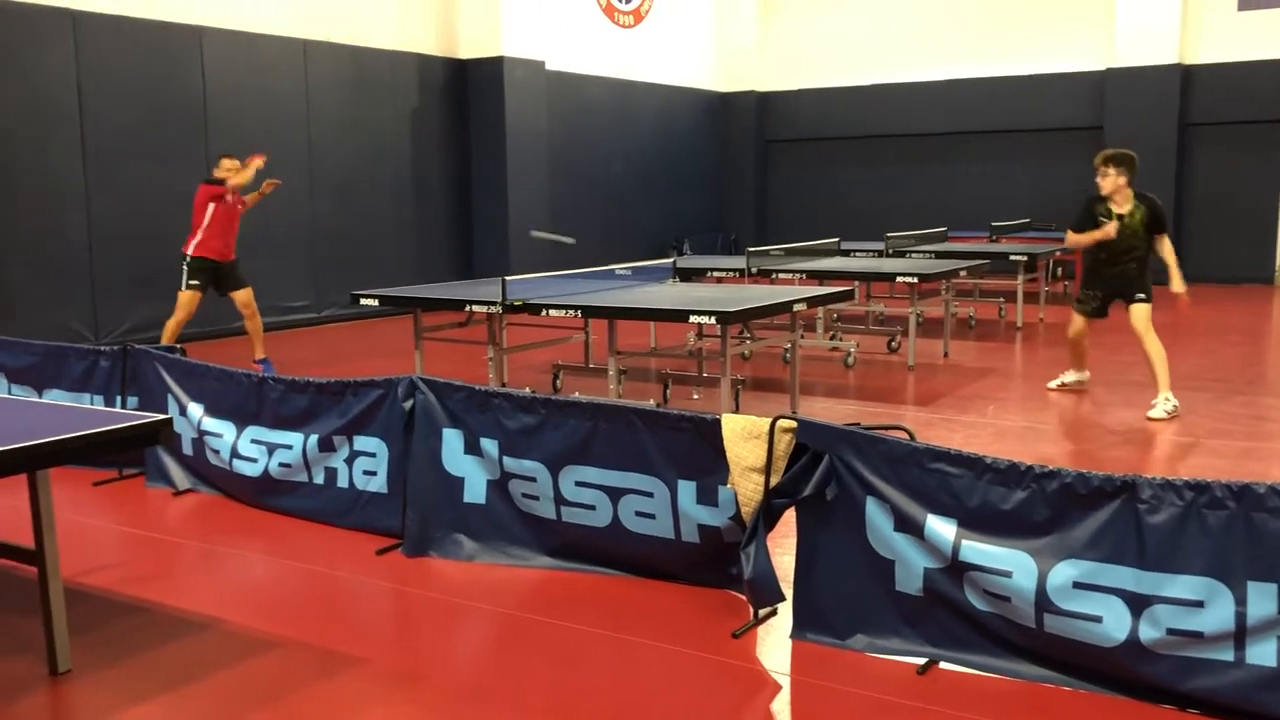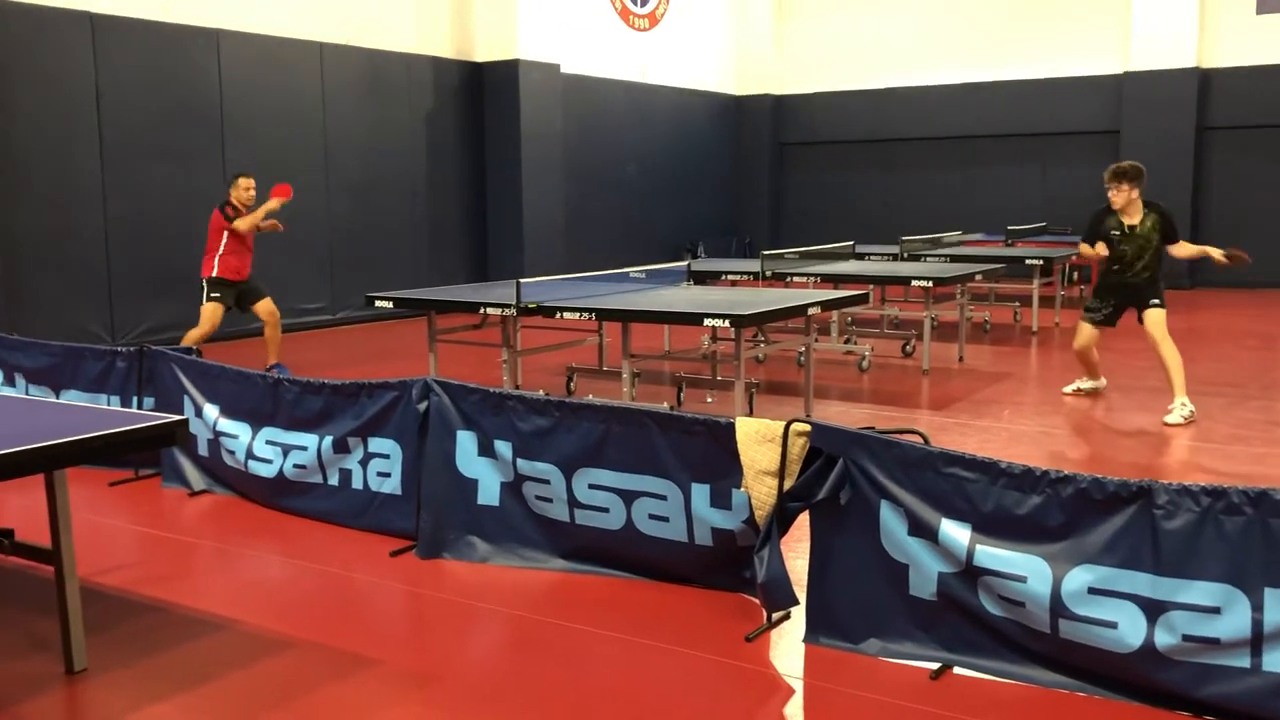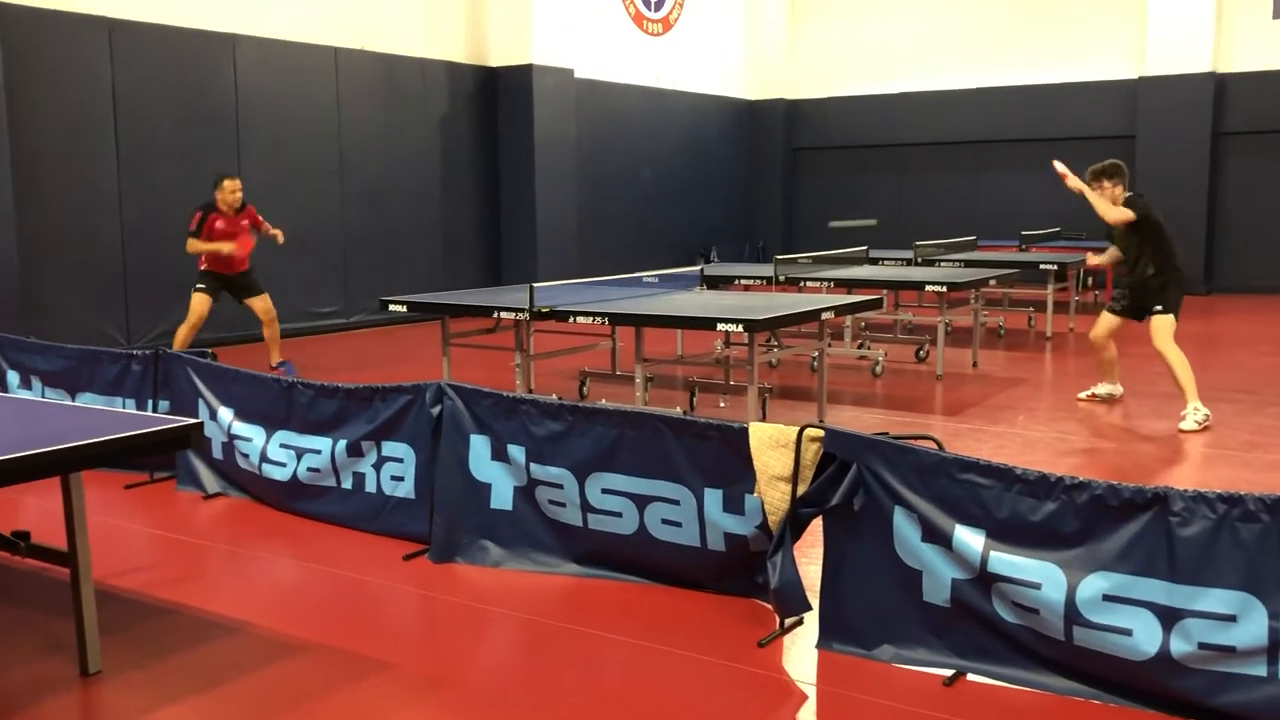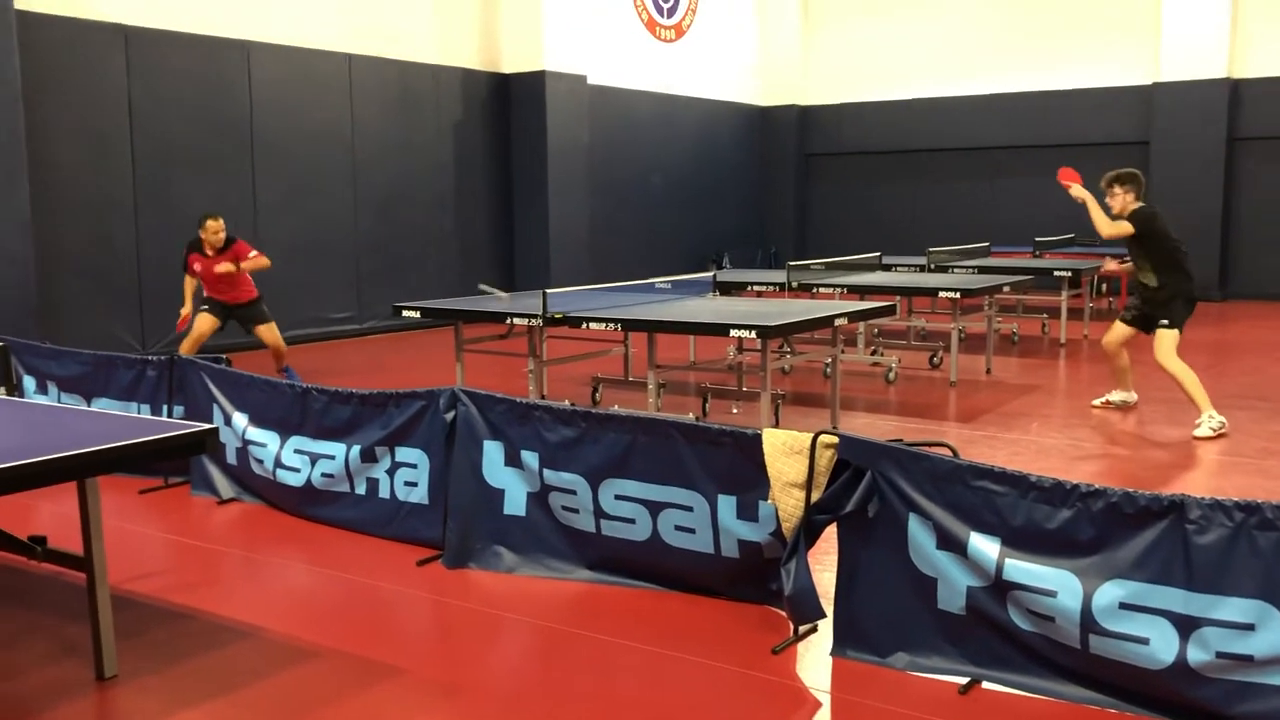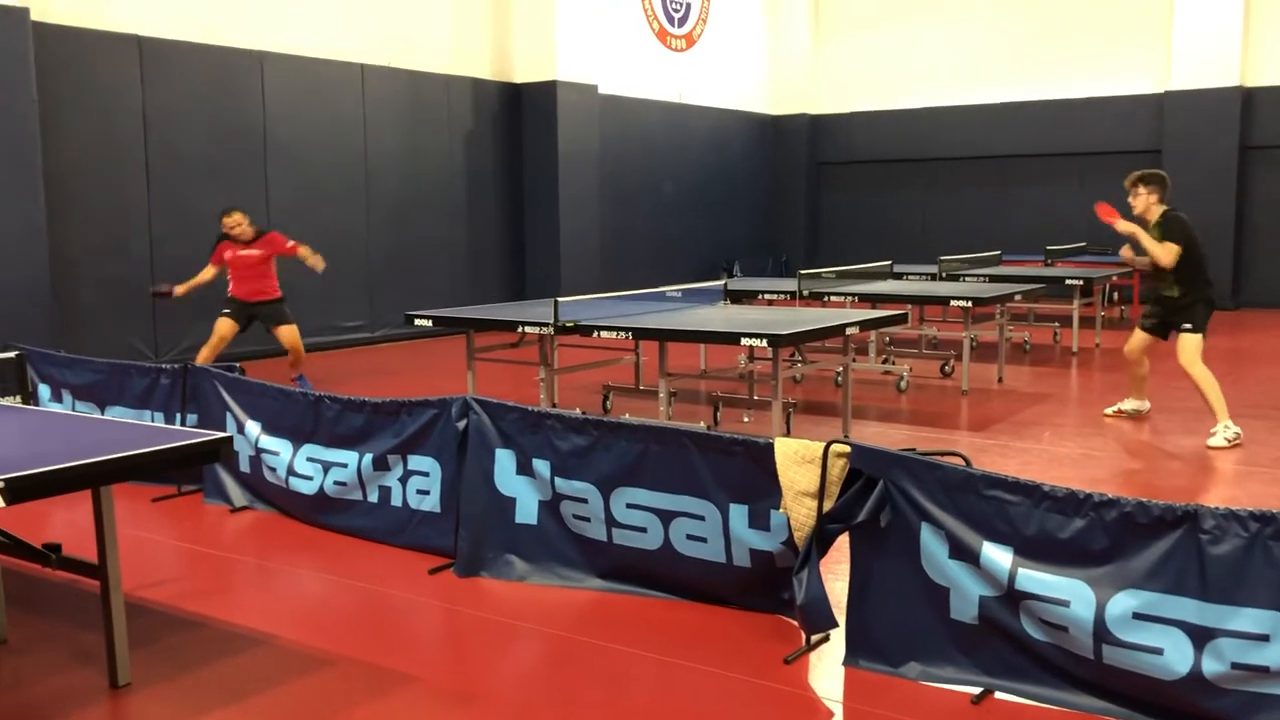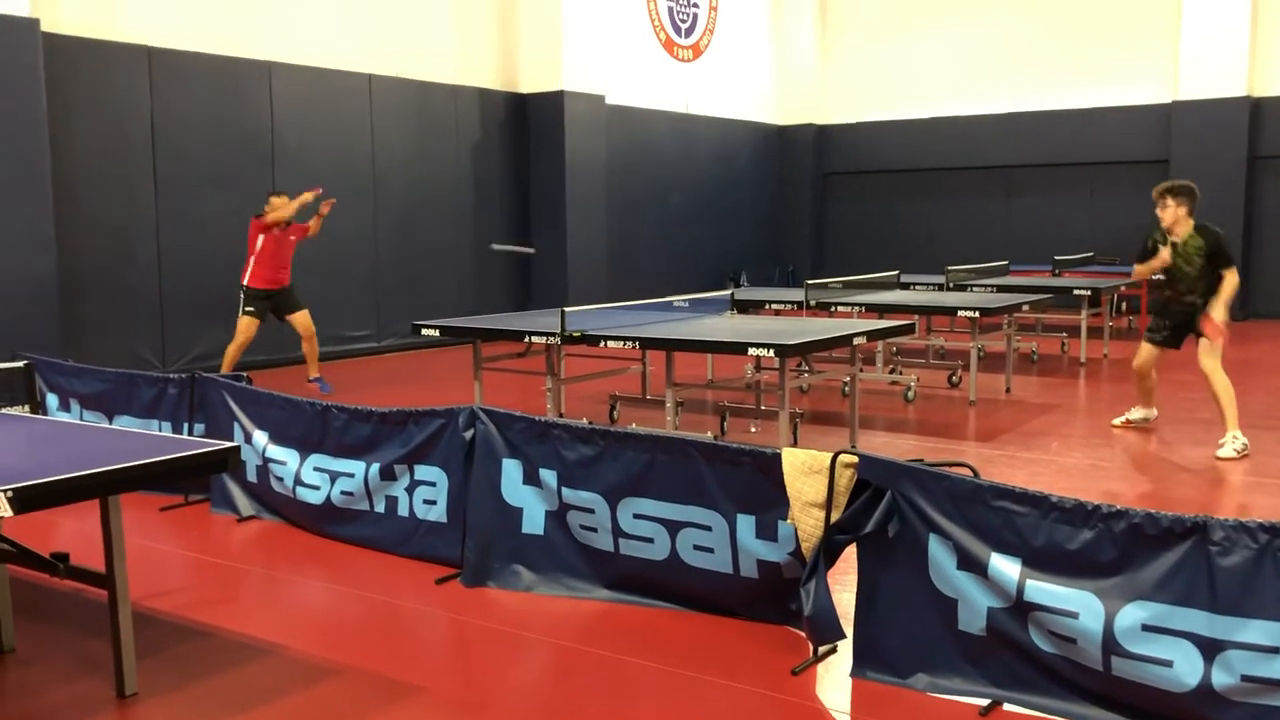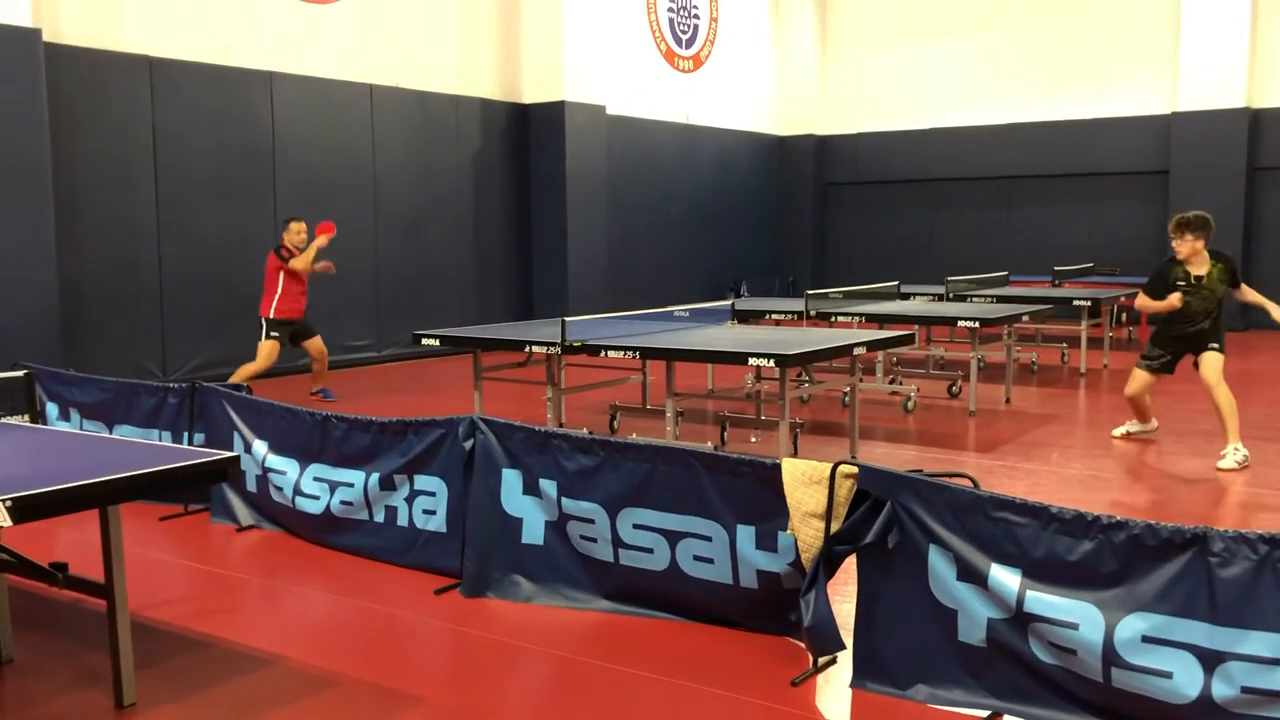
dt=0.2s
person 1, frame 1
left shoulder: (1148, 205)
right shoulder: (1093, 205)
left elbow: (1162, 239)
right elbow: (1070, 241)
left wrist: (1175, 274)
right wrist: (1098, 235)
left hip: (1133, 274)
right hip: (1098, 275)
left knee: (1142, 328)
right knee: (1074, 333)
left ankle: (1167, 399)
right ankle: (1079, 373)
person 1, frame 2
left shoulder: (1159, 215)
right shoulder: (1103, 217)
left elbow: (1176, 249)
right elbow: (1083, 249)
left wrist: (1207, 250)
right wrist: (1095, 253)
left hip: (1146, 282)
right hip: (1110, 285)
left knee: (1157, 333)
right knee: (1081, 345)
left ankle: (1182, 404)
right ankle: (1093, 380)
person 1, frame 3
left shoulder: (1138, 204)
right shoulder: (1118, 212)
left elbow: (1111, 217)
left wrist: (1083, 188)
right wrist: (1099, 259)
left hip: (1164, 282)
right hip: (1136, 282)
left knee: (1162, 342)
right knee: (1099, 335)
left ankle: (1196, 408)
right ankle: (1111, 386)
person 1, frame 4
left shoulder: (1145, 216)
right shoulder: (1135, 220)
left elbow: (1107, 231)
left wrist: (1086, 198)
right wrist: (1119, 267)
left hip: (1175, 295)
right hip: (1150, 293)
left knee: (1164, 356)
right knee: (1111, 342)
left ankle: (1211, 417)
right ankle: (1125, 394)
person 1, frame 5
left shoulder: (1175, 222)
right shoulder: (1145, 226)
left elbow: (1166, 260)
left wrist: (1136, 231)
right wrist: (1131, 258)
left hip: (1193, 300)
right hip: (1165, 299)
left knee: (1188, 361)
right knee: (1132, 351)
left ankle: (1227, 426)
right ankle: (1138, 402)
person 1, frame 6
left shoulder: (1210, 238)
right shoulder: (1158, 239)
left elbow: (1231, 276)
right elbow: (1138, 274)
left wrist: (1219, 305)
right wrist: (1156, 261)
left hip: (1206, 309)
right hip: (1172, 308)
left knee: (1209, 366)
right knee: (1140, 365)
left ankle: (1236, 437)
right ankle: (1145, 411)
person 1, frame 7
left shoulder: (1224, 264)
right shoulder: (1169, 268)
left elbow: (1239, 290)
right elbow: (1140, 304)
right wrist: (1165, 305)
left hip: (1206, 331)
right hip: (1169, 334)
left knee: (1211, 378)
right knee: (1133, 391)
left ankle: (1235, 448)
right ankle: (1144, 423)
person 2, frame 1
left shoulder: (233, 194)
right shoulder: (209, 187)
left elbow: (241, 206)
right elbow: (240, 181)
left wrist: (262, 191)
right wrist: (253, 165)
left hip: (226, 262)
right hip: (199, 260)
left knee: (250, 309)
right knee: (182, 315)
left ankle: (260, 359)
person 2, frame 2
left shoulder: (243, 212)
right shoulder: (225, 209)
right elbow: (244, 226)
left wrist: (263, 226)
right wrist: (267, 207)
left hip: (242, 279)
right hip: (218, 278)
left knee: (272, 316)
right knee: (209, 326)
left ankle: (273, 364)
person 2, frame 3
left shoulder: (245, 210)
right shoulder: (204, 213)
left elbow: (262, 226)
right elbow: (191, 246)
left wrist: (273, 231)
right wrist: (221, 247)
left hip: (240, 273)
right hip: (212, 273)
left knee: (269, 315)
right knee: (195, 318)
left ankle: (278, 364)
person 2, frame 4
left shoulder: (235, 245)
right shoulder: (192, 250)
left elbow: (264, 262)
right elbow: (190, 277)
left wrist: (235, 267)
right wrist: (188, 304)
left hip: (246, 301)
right hip: (216, 301)
left knee: (276, 344)
right knee: (197, 334)
left ankle: (283, 369)
person 2, frame 5
left shoulder: (267, 238)
right shoulder: (223, 243)
left elbow: (297, 249)
right elbow: (211, 270)
left wrist: (311, 258)
right wrist: (187, 287)
left hip: (269, 301)
right hip: (238, 300)
left knee: (294, 345)
right knee: (218, 339)
left ankle: (297, 376)
person 2, frame 6
left shoulder: (291, 226)
right shoulder: (258, 222)
left elbow: (311, 231)
right elbow: (278, 216)
left wrist: (320, 214)
right wrist: (301, 200)
left hip: (282, 289)
right hip: (256, 290)
left knee: (309, 332)
right knee: (243, 339)
left ankle: (313, 377)
person 2, frame 7
left shoulder: (298, 254)
right shoulder: (281, 251)
right elbow: (301, 266)
left wrist: (316, 267)
right wrist: (316, 244)
left hip: (296, 318)
right hip: (275, 318)
left knee: (321, 353)
right knee: (263, 364)
left ankle: (317, 389)
